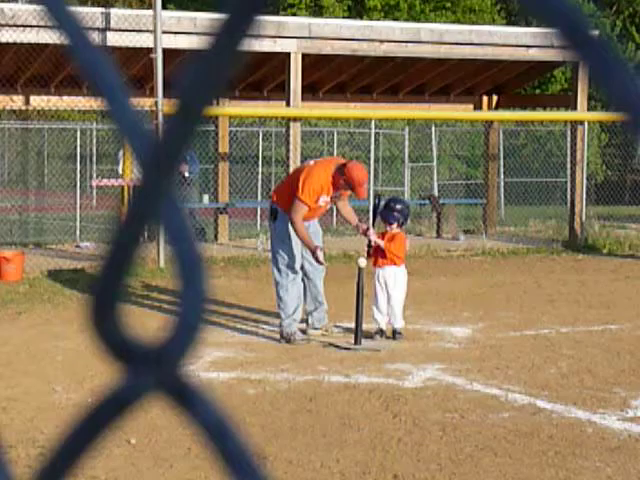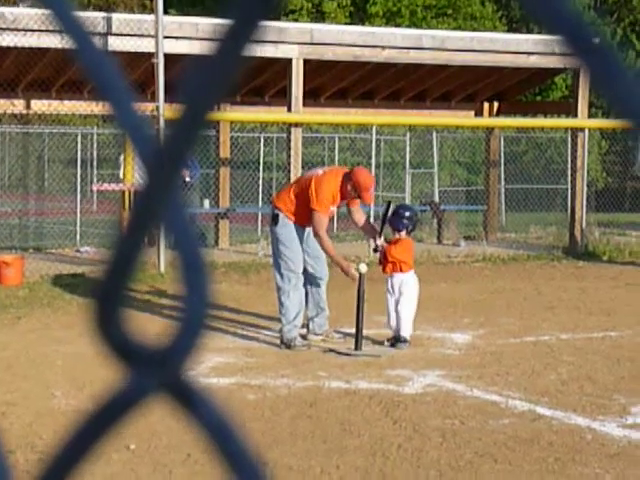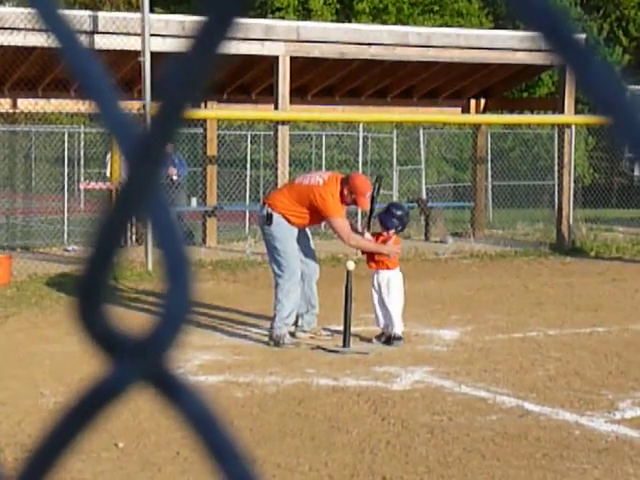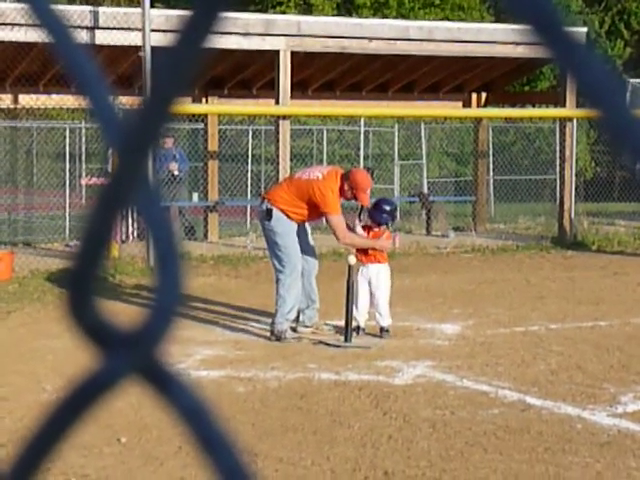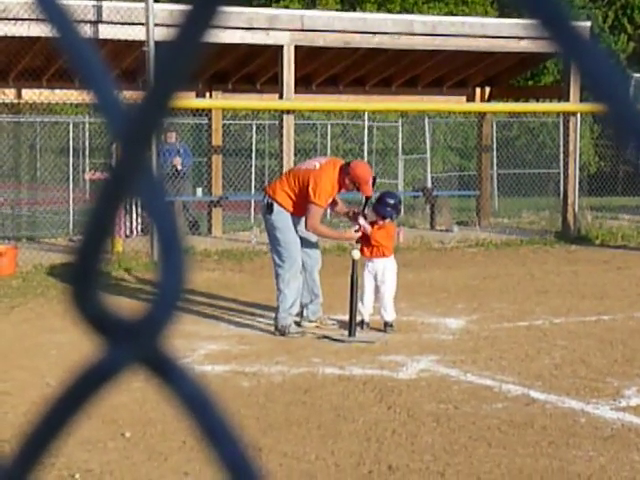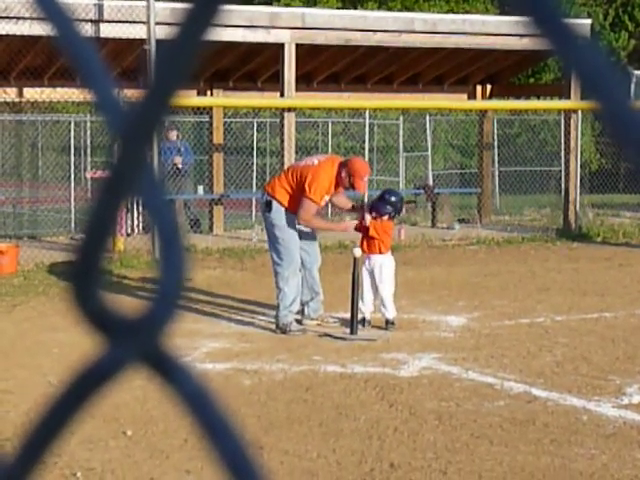
dt=0.7s
person 1, frame 1
left shoulder: (345, 173)
right shoulder: (315, 177)
left elbow: (342, 203)
right elbow: (294, 218)
left wrist: (358, 225)
right wrist: (312, 248)
left hip: (310, 217)
right hip: (286, 213)
left knee: (315, 271)
right knee: (290, 271)
left ankle: (317, 322)
right ankle: (288, 329)
person 1, frame 2
left shoulder: (350, 182)
right shoulder: (325, 187)
left elbow: (358, 215)
right elbow: (320, 233)
left wrist: (379, 238)
right wrist: (342, 263)
left hip: (309, 221)
right hip: (287, 219)
left knee: (317, 274)
right knee: (292, 276)
left ankle: (318, 328)
right ankle: (289, 335)
person 1, frame 3
left shoulder: (341, 185)
right shoulder: (327, 194)
left elbow: (342, 222)
right elbow: (348, 238)
left wrist: (365, 238)
right wrist: (383, 248)
left hip: (294, 219)
right hip: (276, 217)
left knee: (309, 271)
right knee: (290, 274)
left ankle: (306, 326)
right ankle: (278, 333)
person 1, frame 4
left shoulder: (340, 177)
right shoulder: (327, 189)
left elbow: (335, 215)
right elbow: (342, 237)
left wrist: (357, 233)
right wrist: (377, 243)
left hip: (294, 213)
right hip: (276, 212)
left knee: (309, 265)
right knee: (291, 269)
left ankle: (307, 320)
right ankle: (280, 328)
person 1, frame 5
left shoulder: (341, 169)
right shoulder: (324, 180)
left elbow: (331, 197)
right elbow: (312, 225)
left wrist: (348, 213)
right wrist: (344, 236)
left hip: (299, 208)
right hip: (279, 206)
left knee: (311, 261)
right knee: (291, 264)
left ankle: (311, 314)
right ankle: (284, 322)
person 1, frame 6
left shoulder: (339, 168)
right shoulder: (321, 176)
left elbow: (336, 195)
right elbow: (304, 218)
left wrist: (356, 208)
right wrist: (339, 227)
left hip: (299, 205)
right hip: (278, 205)
left knee: (311, 260)
right knee: (289, 262)
left ankle: (312, 311)
right ankle: (284, 320)
person 2, frame 1
left shoulder: (400, 237)
right shoulder: (381, 235)
left elbow: (390, 249)
right elbow: (372, 254)
left wrist: (378, 241)
right wrist: (372, 243)
left hip: (396, 273)
right hip: (380, 272)
left knee: (395, 301)
right knee: (380, 301)
left ankle: (397, 327)
right ankle: (381, 327)
person 2, frame 2
left shoulder: (406, 242)
right shoulder: (392, 242)
left elbow: (392, 252)
right elbow: (384, 261)
left wrist: (383, 244)
right wrist: (382, 250)
left hip: (406, 280)
right hip: (392, 279)
left knee: (404, 309)
right knee: (392, 309)
left ankle: (404, 336)
right ankle: (396, 334)
person 2, frame 3
left shoulder: (394, 240)
right shoulder: (376, 236)
left elbow: (381, 253)
left wrist: (370, 241)
left hip: (391, 276)
right hip: (377, 275)
left knee: (393, 306)
right knee: (378, 306)
left ankle: (397, 334)
right ankle: (385, 331)
person 2, frame 4
left shoulder: (385, 234)
right shoulder: (365, 229)
left elbow: (373, 247)
left wrist: (362, 234)
right wrist: (356, 229)
left hip: (379, 270)
right hip: (364, 269)
left knee: (381, 299)
right knee: (361, 299)
left ankle: (384, 326)
right ankle: (360, 325)
person 2, frame 5
left shoulder: (389, 228)
right shoulder: (370, 225)
left elbow: (375, 236)
right elbow: (359, 239)
left wrist: (364, 225)
right wrist: (360, 226)
left hip: (386, 264)
right hip: (370, 263)
left knee: (386, 294)
right knee: (367, 293)
left ankle: (388, 321)
right ankle: (364, 319)
person 2, frame 6
left shoulder: (386, 225)
right shoulder: (373, 220)
left elbow: (368, 223)
right elbow: (358, 226)
left wrist: (366, 212)
right wrist: (364, 214)
left hip: (383, 261)
right hip: (369, 260)
left knee: (385, 291)
right knee: (366, 290)
left ankle: (390, 318)
right ankle: (365, 317)
